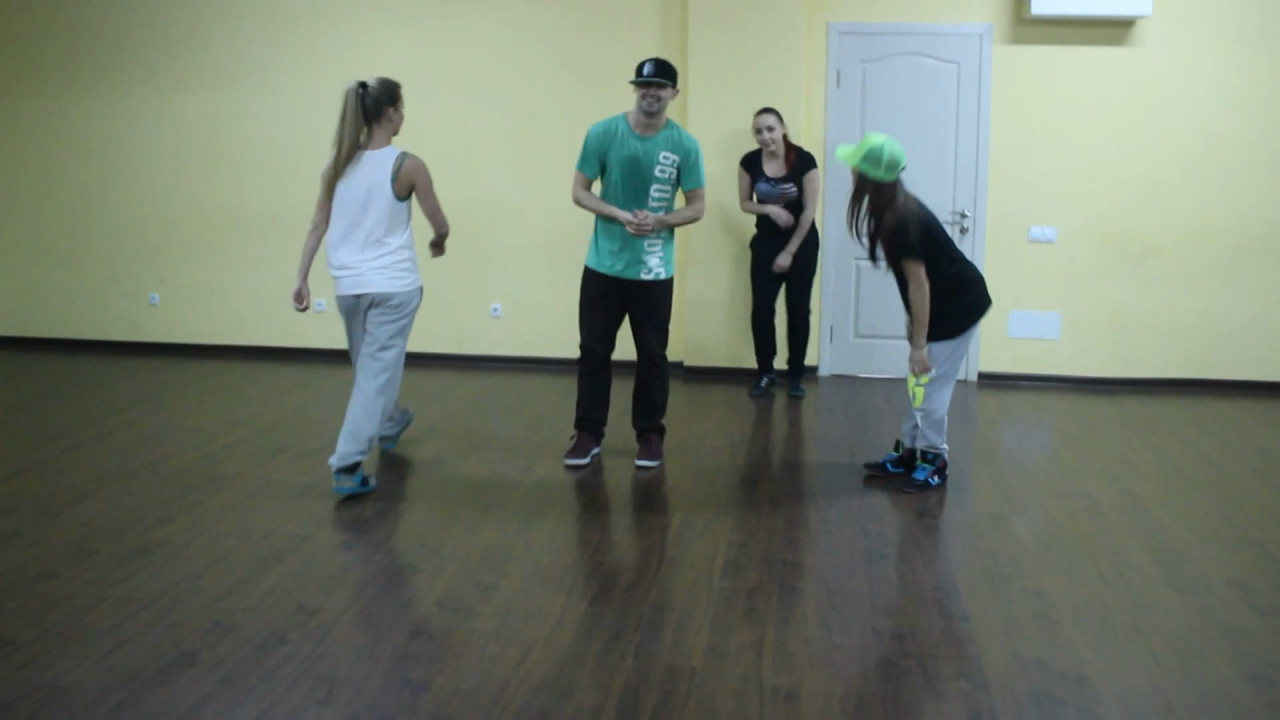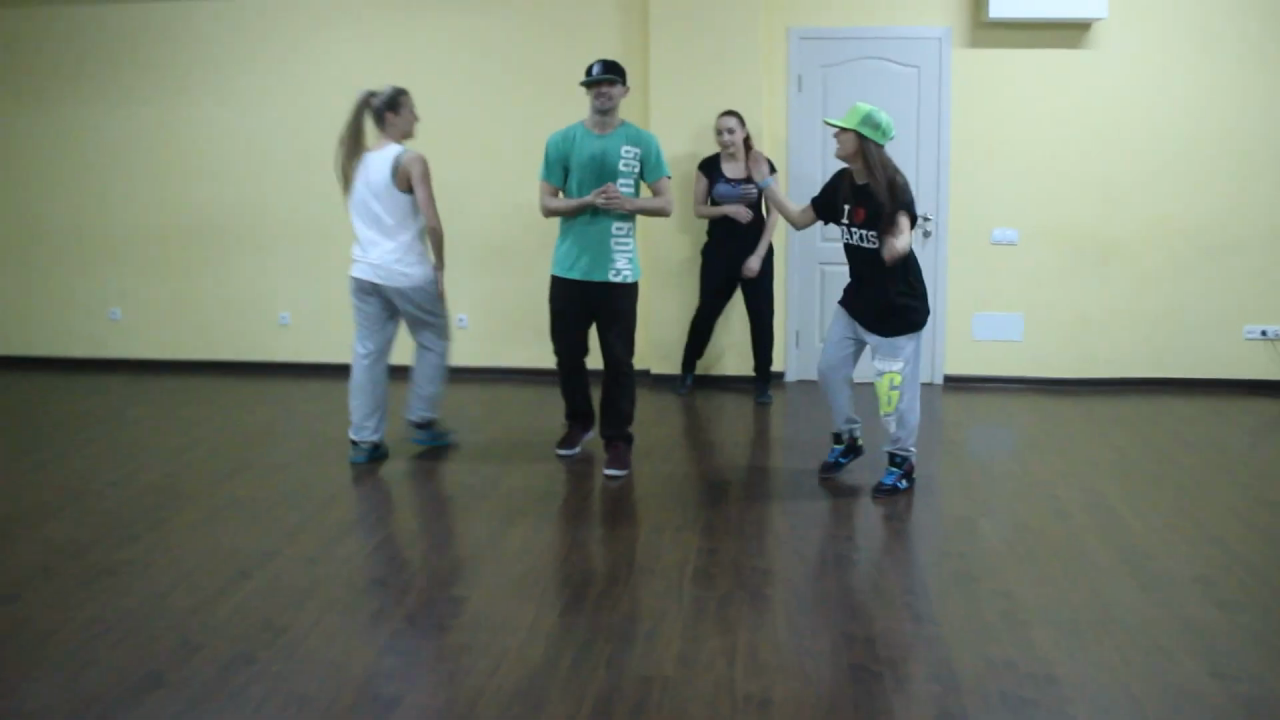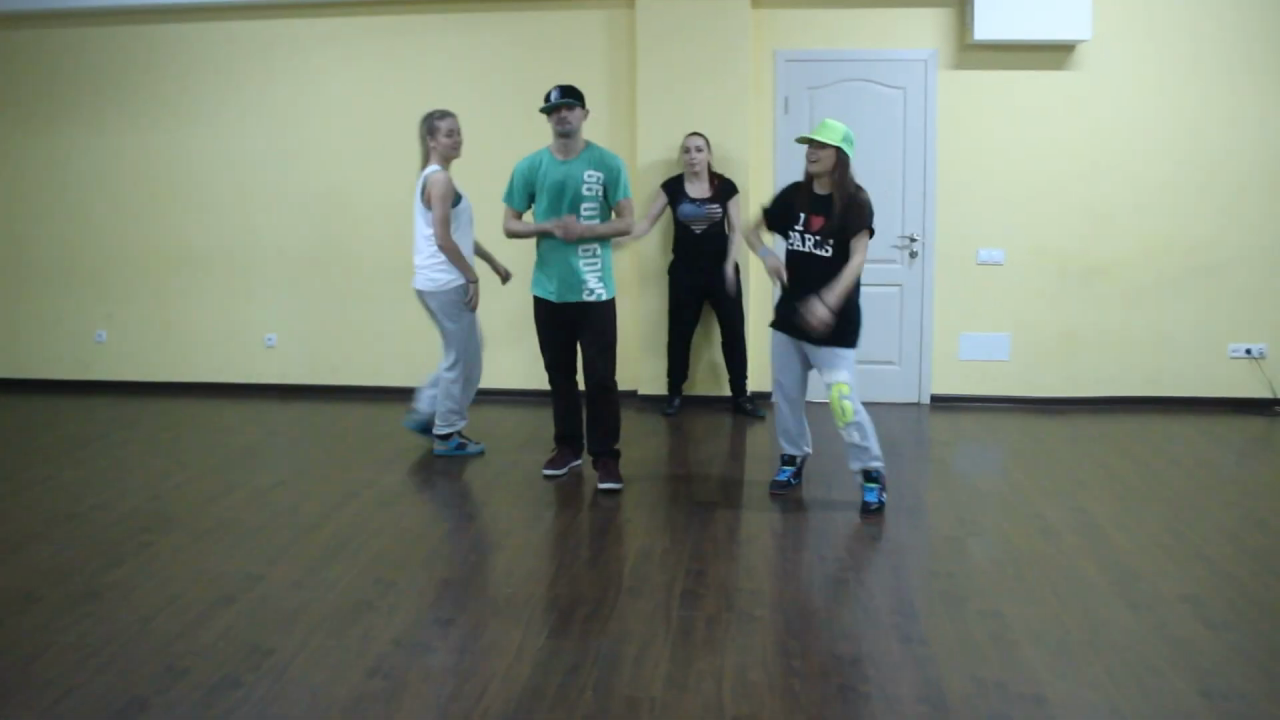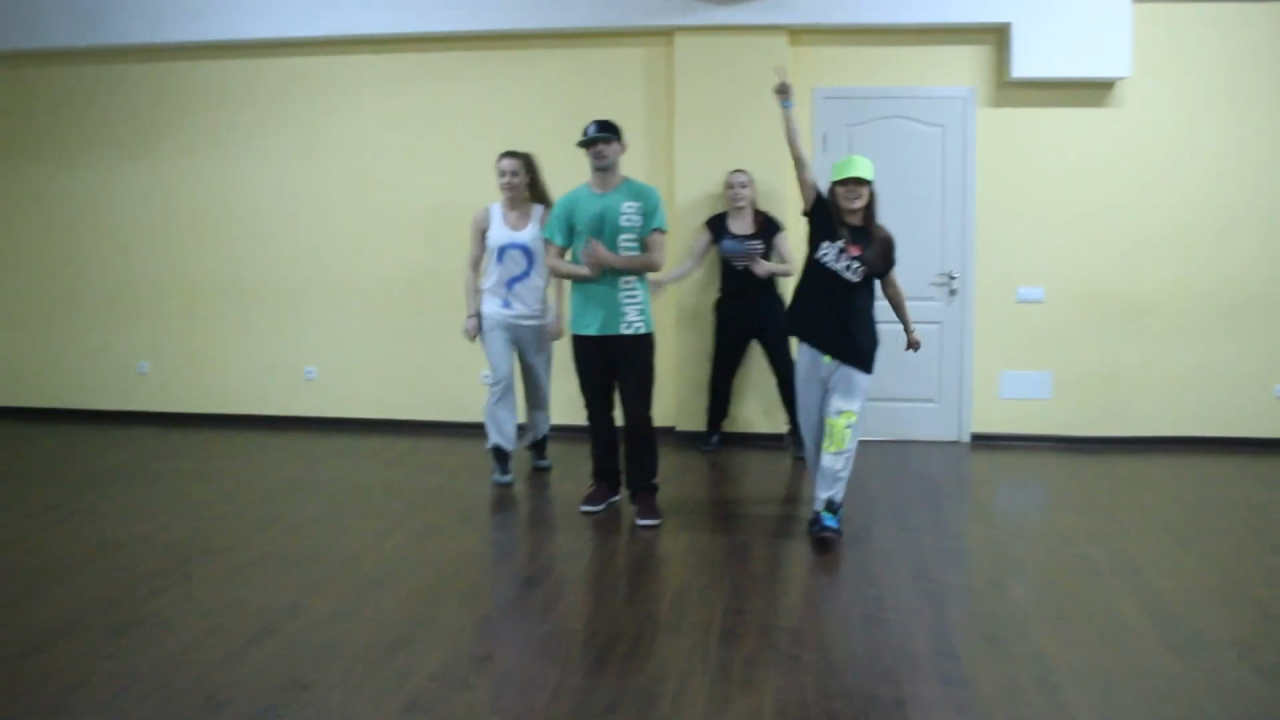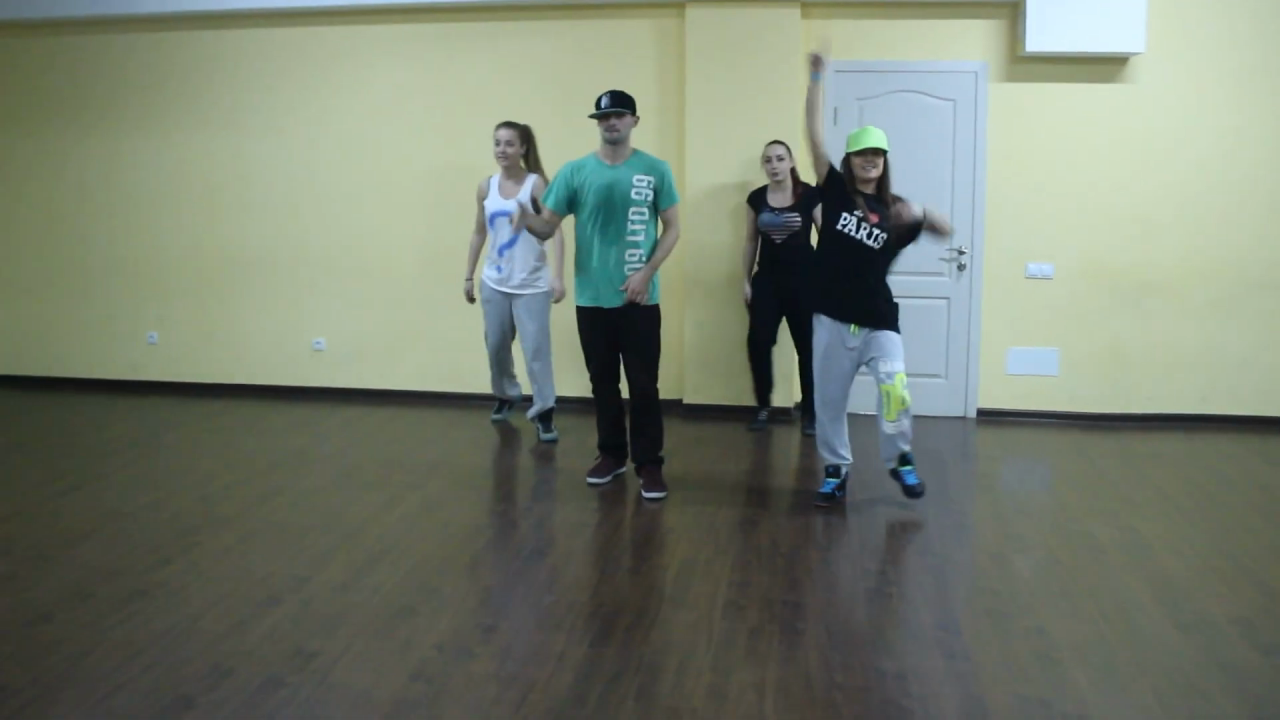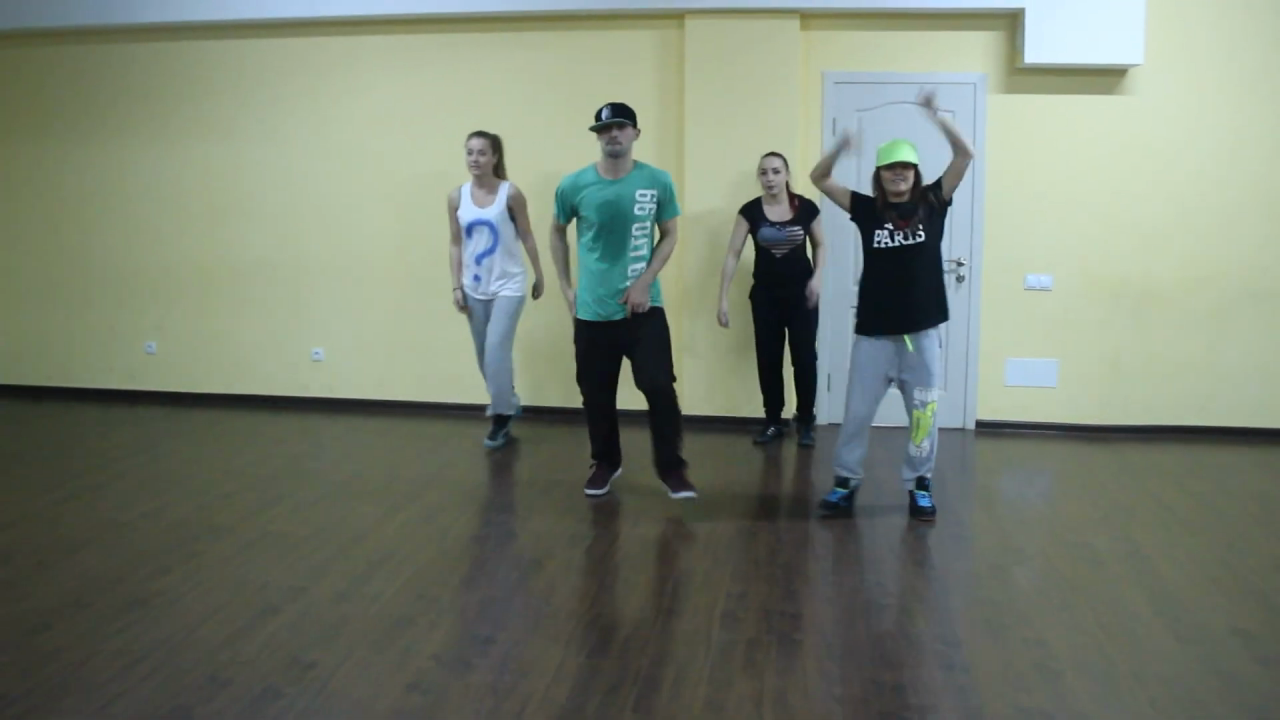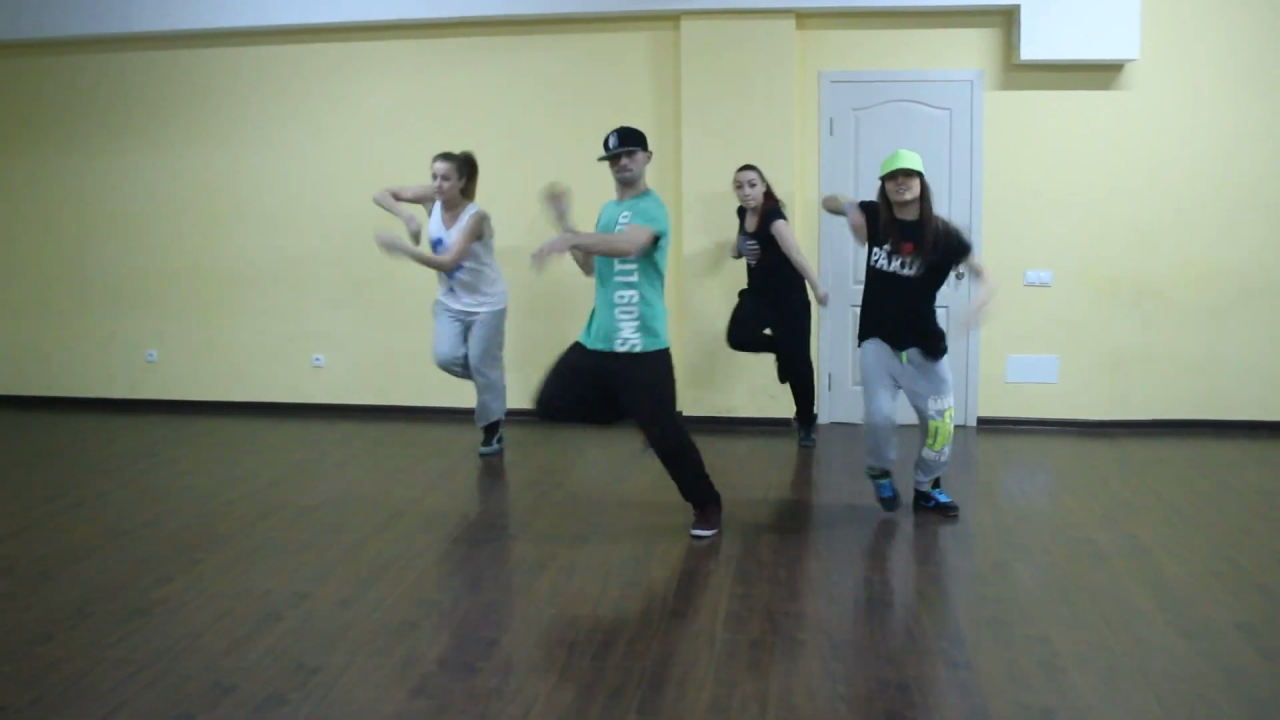
dt=0.4s
person 1, frame 1
left shoulder: (901, 219)
right shoulder: (892, 204)
left elbow: (918, 283)
left wrist: (920, 344)
left hip: (957, 304)
right hip: (945, 298)
left knee: (927, 380)
right knee: (918, 379)
left ankle: (934, 461)
right ankle: (909, 452)
person 1, frame 2
left shoulder: (893, 186)
right shoulder: (841, 183)
left elbow: (904, 234)
right elbow: (799, 220)
left wrist: (898, 245)
right wrist: (766, 183)
left hip: (898, 303)
right hip: (857, 298)
left knee: (894, 385)
right knee: (830, 368)
left ankle: (902, 463)
right ankle: (847, 439)
person 1, frame 3
left shoulder: (855, 202)
right shoulder: (792, 196)
left elbow: (856, 261)
right elbow: (753, 231)
left wrist: (828, 302)
right wrist: (767, 257)
left hip: (834, 318)
right hip: (790, 312)
left knee: (842, 396)
right knee: (786, 394)
left ankle: (873, 476)
right ankle: (793, 459)
person 1, frame 4
left shoulder: (881, 241)
right shoulder: (821, 215)
left elbow: (889, 286)
right elbow: (799, 160)
left wrist: (908, 327)
right wrist: (785, 105)
left hip: (854, 348)
right hip: (812, 344)
left knee: (840, 428)
right knee: (813, 428)
left ankle: (829, 508)
right ankle: (821, 496)
person 1, frame 5
left shoulder: (895, 209)
right shoulder: (835, 189)
left elbow: (945, 230)
right elbow: (813, 132)
left wrist: (922, 216)
right wrist: (816, 78)
left hip: (878, 319)
right hip: (833, 316)
left knee: (896, 391)
right knee: (830, 401)
left ankle: (901, 459)
right ankle: (835, 470)
person 1, frame 6
left shoulder: (931, 204)
right shoulder: (866, 207)
left elbow: (964, 154)
right elbow: (819, 180)
left wrist: (936, 116)
right wrist: (839, 147)
left hip: (921, 330)
right hip: (874, 332)
left knee: (923, 411)
right knee: (857, 412)
left ankle: (920, 485)
right ankle: (845, 482)
person 1, frame 7
left shoulder: (941, 234)
right shoulder: (875, 216)
left elbow: (982, 276)
right elbow: (828, 203)
left wrist: (979, 302)
right wrist: (849, 210)
left hip: (924, 345)
right hip: (879, 340)
left knee: (939, 420)
right knee: (880, 415)
left ankle: (927, 488)
right ankle: (880, 471)
person 2, frame 1
left shoulder: (684, 144)
right shoulder: (602, 133)
left elbow: (696, 207)
right elbow: (580, 192)
left wrist: (659, 222)
right wrist: (621, 216)
left hip: (653, 271)
right hip: (603, 265)
left knee: (652, 355)
right knee: (593, 350)
left ankle: (650, 433)
right ankle: (589, 432)
person 2, frame 2
left shoulder: (643, 142)
right shoulder: (562, 141)
left elbow: (665, 204)
right elbow: (547, 204)
left wrist: (628, 203)
right wrist: (589, 201)
left hip: (618, 273)
right hip: (569, 269)
left knee: (618, 360)
right knee: (567, 354)
left ankle: (617, 440)
right ankle: (579, 422)
person 2, frame 3
left shoulder: (607, 163)
right shoulder: (529, 167)
left elbow: (626, 222)
right elbow: (510, 225)
left wrist: (585, 231)
right wrist: (547, 227)
left hip: (595, 291)
right hip: (549, 291)
left knee: (600, 375)
right knee: (559, 374)
left ankle: (605, 456)
right ankle: (568, 446)
person 2, frame 4
left shoulder: (644, 196)
right shoulder: (569, 203)
left elbow: (655, 260)
right elbow: (553, 263)
left wrist: (613, 259)
right wrist: (585, 269)
left hip: (633, 325)
right hip: (587, 325)
left knee: (637, 411)
right knee: (598, 409)
left ankle: (643, 491)
right ankle: (605, 482)
person 2, frame 5
left shoulder: (655, 170)
right shoulder: (574, 172)
left elbow: (672, 229)
right elbow: (547, 228)
left wrist: (647, 273)
right wrist: (527, 216)
left hip: (639, 297)
right hip: (591, 298)
left knee: (643, 384)
right knee: (602, 382)
left ankle: (649, 464)
right ankle: (611, 454)
person 2, frame 6
left shoulder: (657, 181)
right shoulder: (572, 185)
left elbow: (669, 236)
right elbow: (557, 233)
left wrist: (645, 281)
right wrist: (566, 288)
left hip: (643, 306)
right hip: (592, 311)
left knee: (659, 386)
right knee: (597, 396)
left ankle: (672, 467)
right ankle: (606, 463)
person 2, frame 7
left shoulder: (649, 207)
right shoulder: (610, 209)
left elbow: (627, 244)
right elbow: (590, 266)
left wrist: (563, 240)
right wrist: (563, 220)
left hip: (643, 347)
right hip: (595, 340)
left knee: (664, 432)
right knee: (551, 405)
left ankle: (706, 504)
right ankle: (631, 411)
person 3, frame 1
left shoulder: (339, 164)
right shoulder: (408, 166)
left elbow: (318, 225)
right elbow: (440, 224)
left wrist: (302, 277)
right wrist: (438, 243)
left hip: (349, 284)
right hip: (394, 285)
left knee: (366, 363)
right knee: (377, 370)
left ankle: (389, 424)
right ankle: (347, 467)
person 3, frame 2
left shoulder: (357, 162)
right shoulder: (410, 160)
right elbow: (431, 222)
right wrist: (439, 266)
left hip: (365, 273)
right hip: (407, 273)
left knee: (367, 353)
right knee: (433, 341)
left ankle: (363, 440)
right ankle: (422, 421)
person 3, frame 3
left shoulder: (436, 178)
right shoulder: (439, 179)
left elbow: (460, 235)
right elbow: (443, 239)
left wrist: (493, 262)
right wrist: (472, 277)
left hip: (439, 282)
right hip: (445, 282)
left knee: (460, 353)
right knee: (463, 356)
left ankle: (426, 414)
right ankle: (447, 434)
person 3, frame 4
left shoulder: (544, 216)
right shoulder: (485, 217)
right elbow: (473, 269)
left wrist: (558, 313)
right wrist: (472, 313)
left hip: (534, 316)
right hip: (495, 314)
left knee: (538, 383)
right knee: (502, 379)
left ankle: (538, 441)
right ankle: (501, 450)
person 3, frame 5
left shoulder: (536, 185)
right shoulder: (486, 187)
left elbow: (554, 232)
right elbow: (479, 233)
left wrist: (557, 276)
right wrist: (469, 276)
left hip: (531, 283)
right hip: (494, 282)
left knee: (536, 350)
right knee: (496, 345)
left ankle: (543, 412)
right ankle: (506, 395)
person 3, frame 6
left shoulder: (511, 193)
right shoulder: (456, 197)
left elbow: (526, 238)
right elbow: (456, 244)
left wrist: (539, 276)
right wrist: (457, 286)
left hip: (508, 286)
right hip: (475, 289)
left knee: (496, 350)
right knee: (484, 354)
left ankle: (502, 415)
right ankle: (504, 406)
person 3, frame 7
left shoulder: (476, 217)
right shoulder: (431, 199)
left elbow: (447, 263)
right elbow: (382, 195)
left wrist: (402, 248)
right wrist: (405, 216)
left hip: (485, 301)
right hip: (450, 300)
left knee: (484, 367)
right knee: (445, 357)
left ankle: (493, 424)
person 4, frame 1
left shoulder: (804, 160)
right shoulder: (749, 162)
left elbow: (809, 211)
right elbow: (744, 203)
left wrist: (789, 252)
right wrist: (769, 209)
left hip: (801, 242)
right hip: (767, 240)
left knee: (797, 309)
right knee: (762, 308)
left ankle: (795, 374)
right ankle: (765, 372)
person 4, frame 2
right shoulder: (707, 166)
left elbow: (772, 215)
right elbow: (698, 209)
left wrist: (759, 255)
right wrist: (727, 209)
left hip: (755, 248)
right hip: (718, 249)
left knee: (761, 315)
right knee: (707, 312)
left ankle: (763, 381)
right ankle: (688, 371)
person 4, frame 3
left shoulder: (726, 186)
right shoulder: (671, 187)
left elbow: (735, 230)
right elbow: (647, 222)
left wrist: (730, 265)
right wrist: (629, 235)
left hip: (720, 269)
right hip: (684, 270)
left knee: (734, 331)
right knee: (680, 333)
left ankle: (740, 396)
right ankle: (675, 394)
person 4, frame 4
left shoulder: (769, 224)
right shoulder: (715, 224)
left elbow: (789, 266)
right elbow: (692, 261)
left wrist: (770, 267)
right wrist: (664, 279)
left hip: (767, 305)
right hip: (731, 307)
left knee: (785, 368)
right knee: (722, 370)
left ankle: (799, 433)
right ankle: (713, 430)
person 4, frame 5
left shoulder: (810, 196)
right shoulder: (756, 198)
right wrist: (746, 280)
left hip: (803, 279)
right hip: (767, 280)
left knee: (807, 347)
right knee: (758, 341)
left ankle: (809, 412)
right ankle: (763, 406)
person 4, frame 6
left shoulder: (806, 208)
right shoulder: (750, 211)
left elbow: (819, 246)
right elbow: (733, 255)
left wrist: (817, 277)
right wrist: (724, 298)
left hip: (800, 292)
right hip: (765, 293)
left knee: (805, 357)
right knee: (768, 359)
left ankle: (805, 422)
right ankle: (774, 421)
person 4, frame 7
left shoulder: (773, 215)
right shoulder: (743, 212)
left elbow: (792, 250)
left wrist: (816, 286)
right wrist: (737, 250)
left hip: (789, 297)
right hip: (756, 294)
left knee: (799, 362)
right knee: (737, 337)
left ankle: (806, 423)
right ankle: (780, 347)
